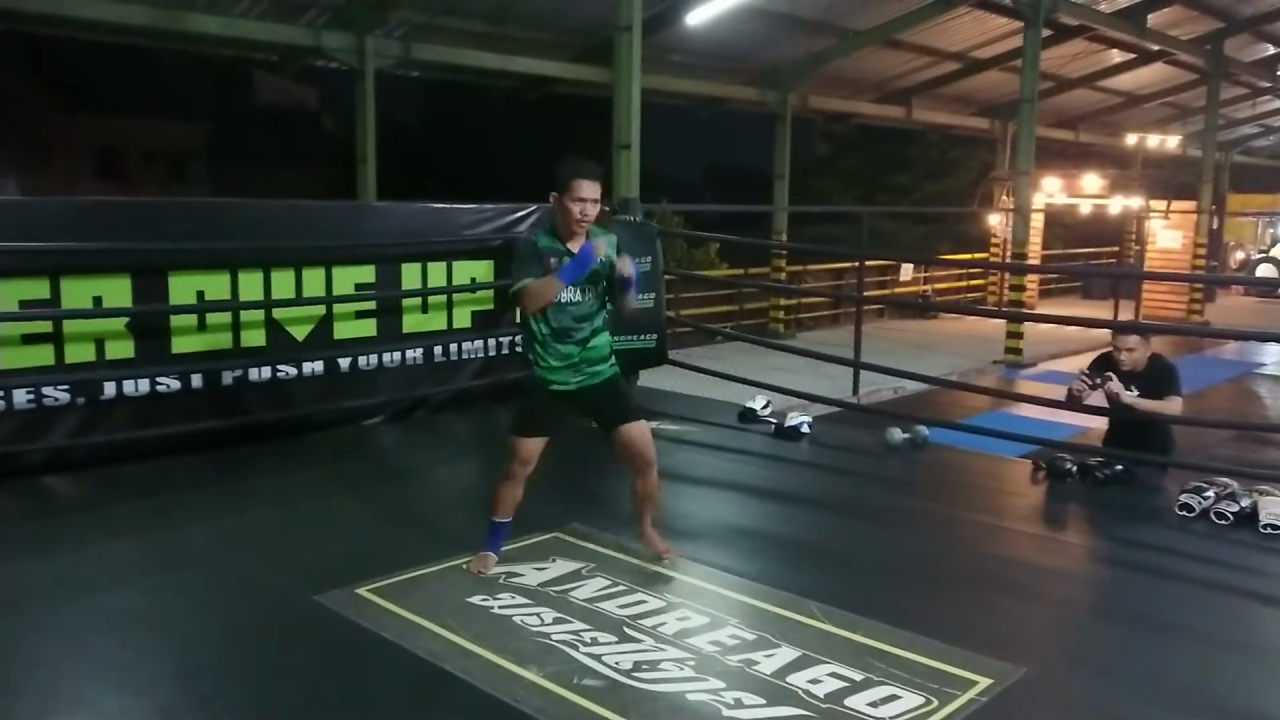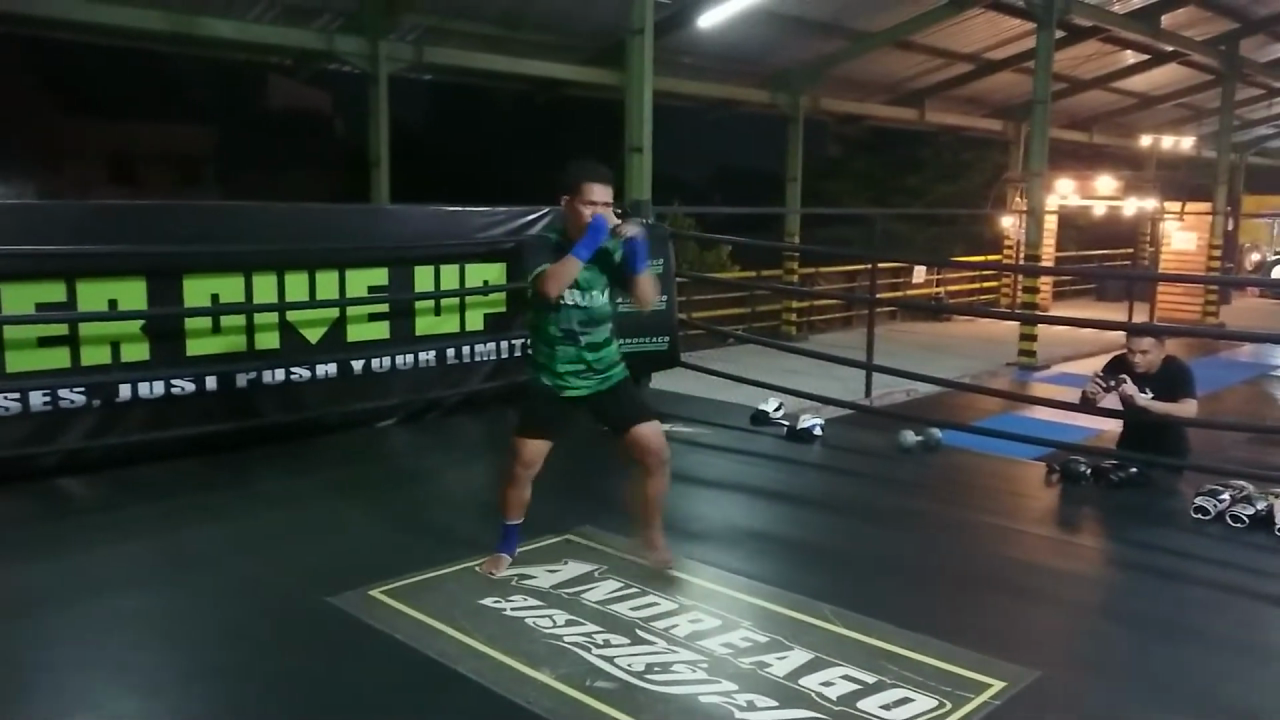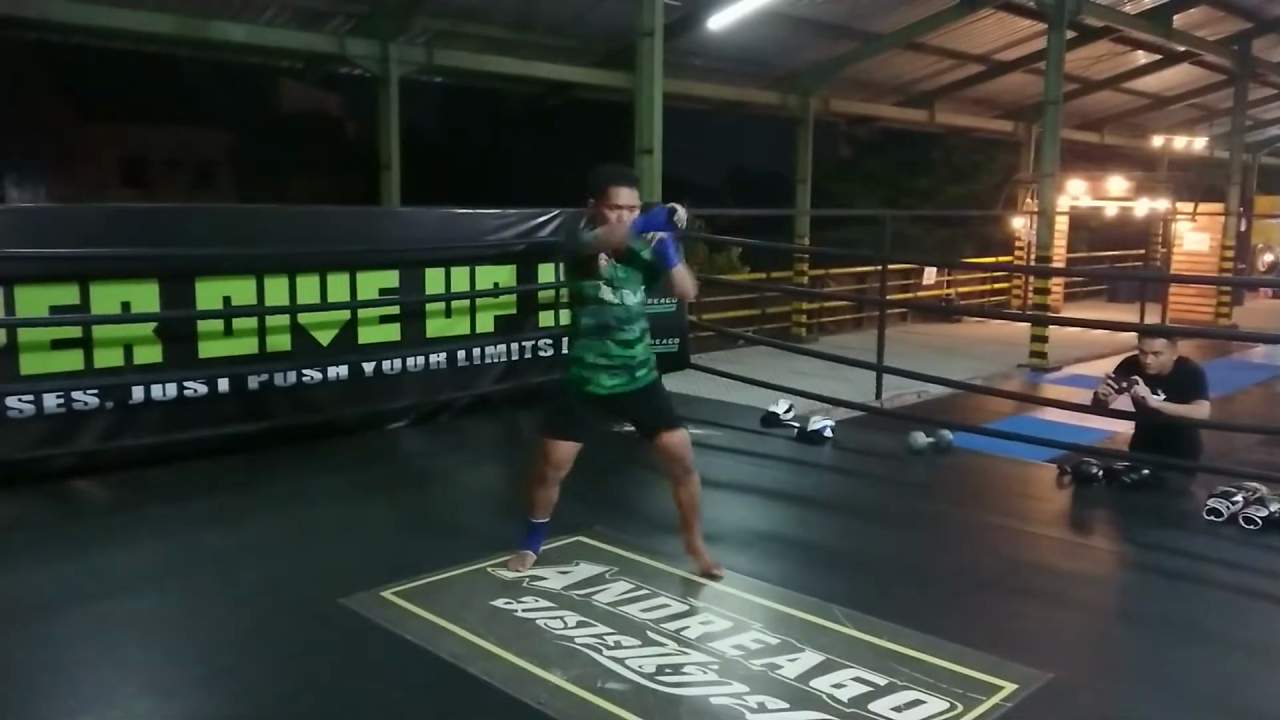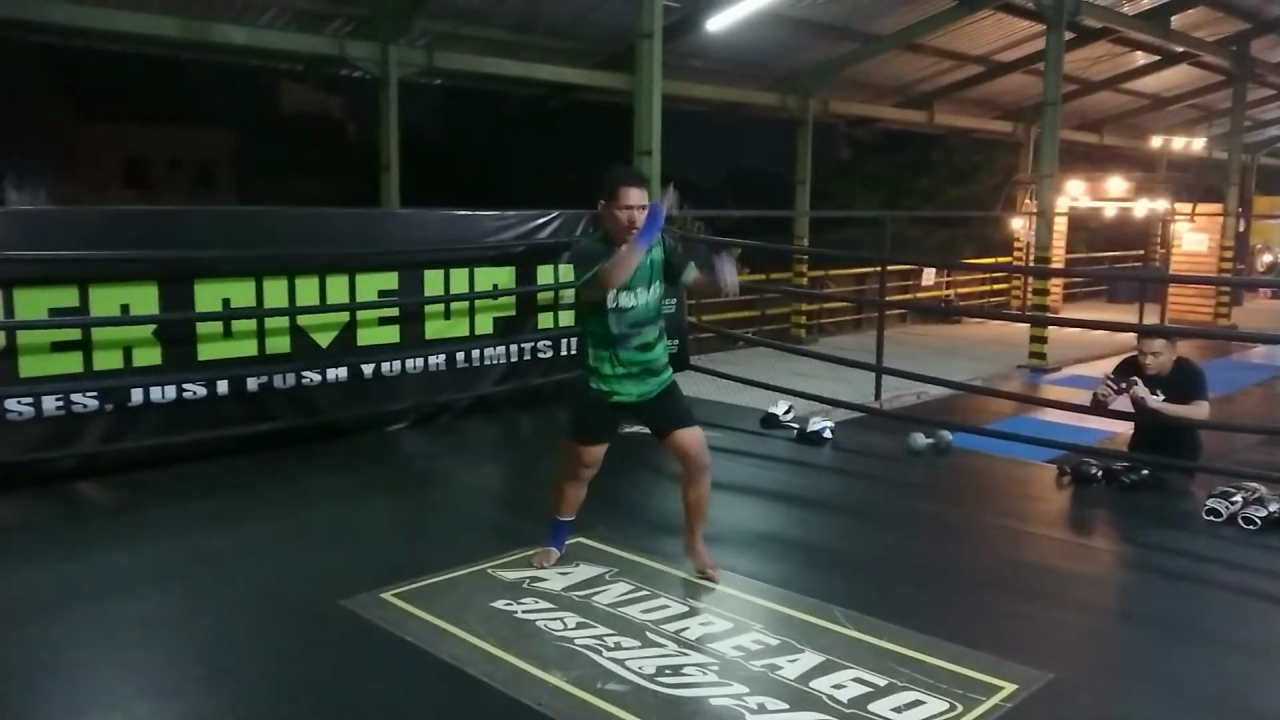
dt=0.3s
person 1, frame 1
left shoulder: (607, 244)
right shoulder: (533, 246)
left elbow: (624, 306)
right elbow: (527, 302)
left wrist: (625, 280)
right wrist: (576, 267)
left hip: (600, 374)
right hip: (550, 379)
left knee: (643, 454)
right knee: (519, 463)
left ankle: (647, 529)
right ankle: (494, 543)
person 1, frame 2
left shoulder: (615, 246)
right shoulder: (545, 244)
left elbow: (646, 301)
right elbow: (549, 288)
left wrist: (638, 253)
right wrist: (584, 242)
left hip: (608, 377)
right hip: (554, 380)
left knee: (655, 451)
right knee: (522, 468)
left ankle: (652, 538)
right ankle: (507, 545)
person 1, frame 3
left shoulder: (648, 246)
right shoulder: (579, 243)
left elbow: (688, 293)
right elbow: (603, 241)
left wrist: (668, 252)
right wrist: (653, 218)
left hip: (639, 379)
right hip: (586, 381)
left knee: (682, 459)
right knee: (550, 467)
left ankle: (695, 545)
right ankle: (532, 542)
person 1, frame 4
left shoulder: (660, 249)
right shoulder: (587, 251)
left elbow: (693, 280)
right elbow: (603, 284)
left wrist: (722, 275)
right wrist: (640, 236)
left hip: (655, 381)
right hip: (604, 383)
left knee: (697, 459)
right knee: (579, 467)
left ankle: (696, 549)
right ankle: (556, 539)
